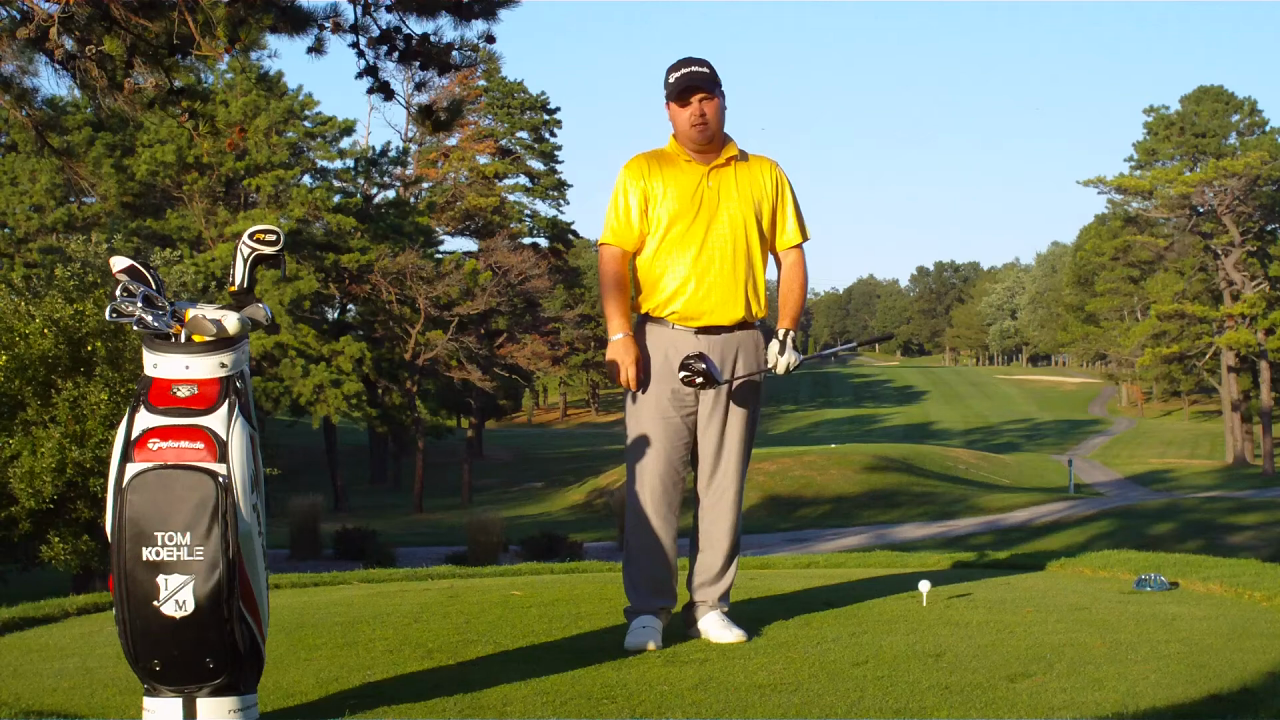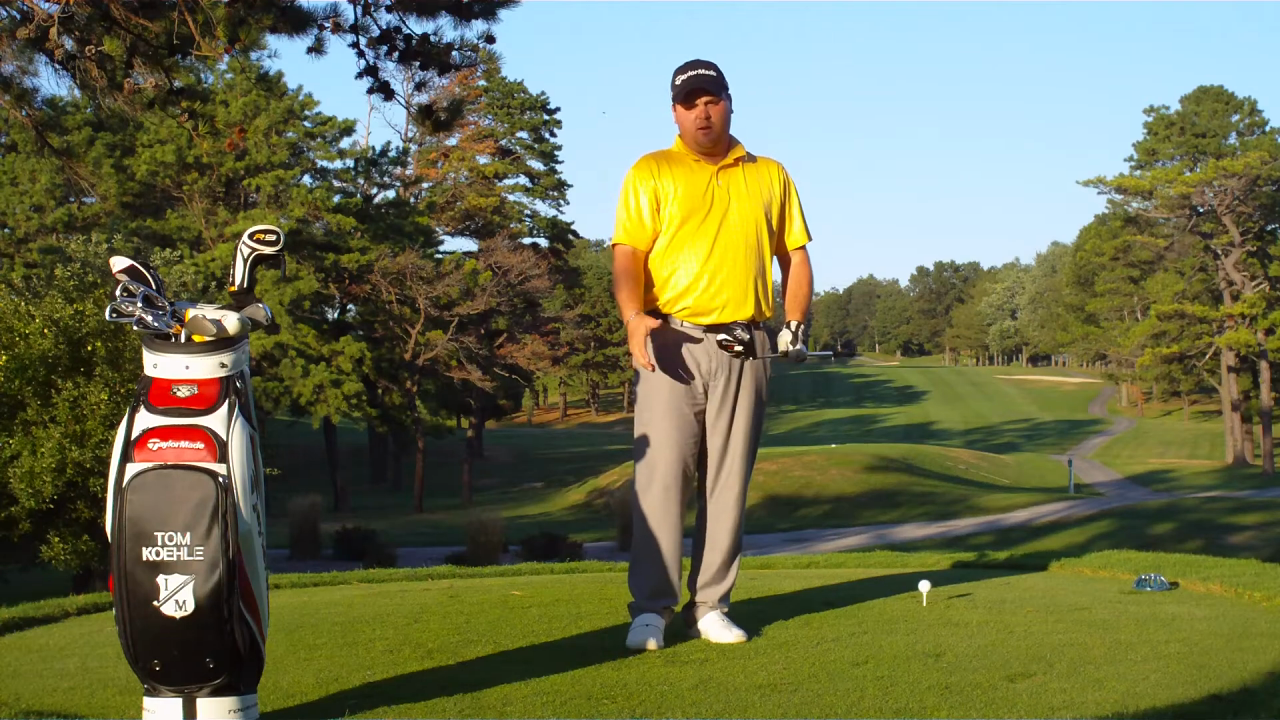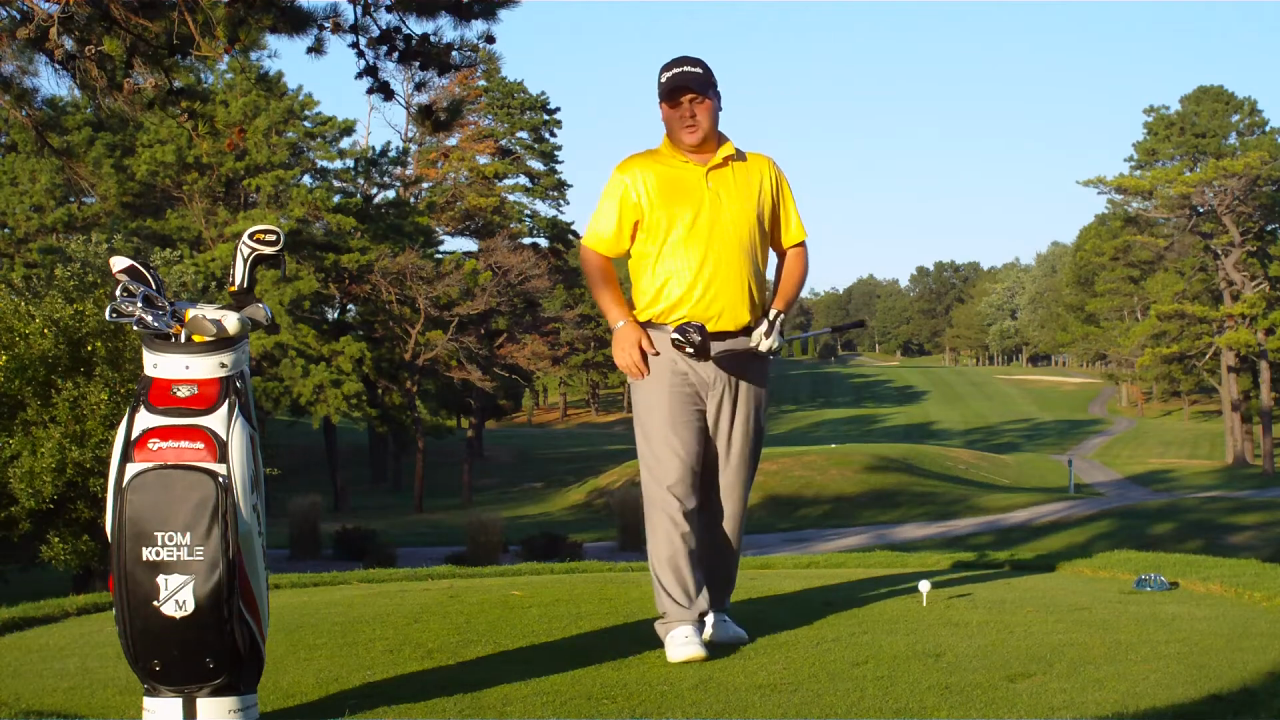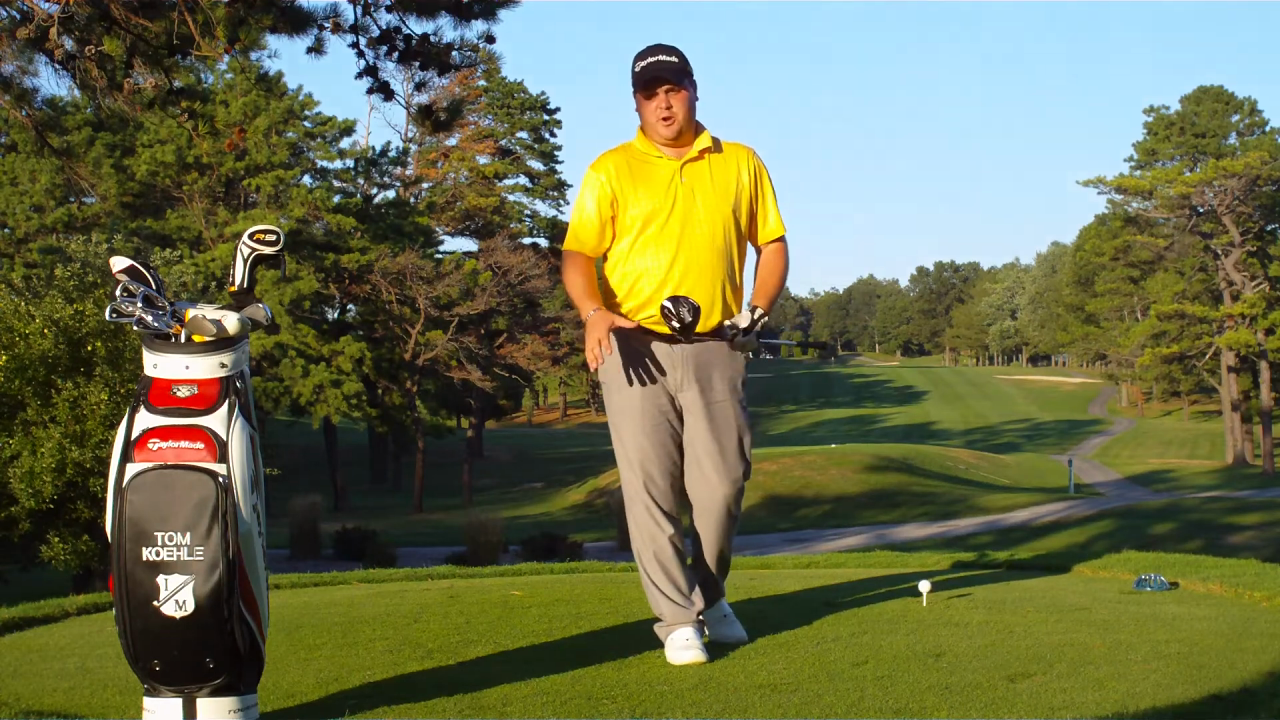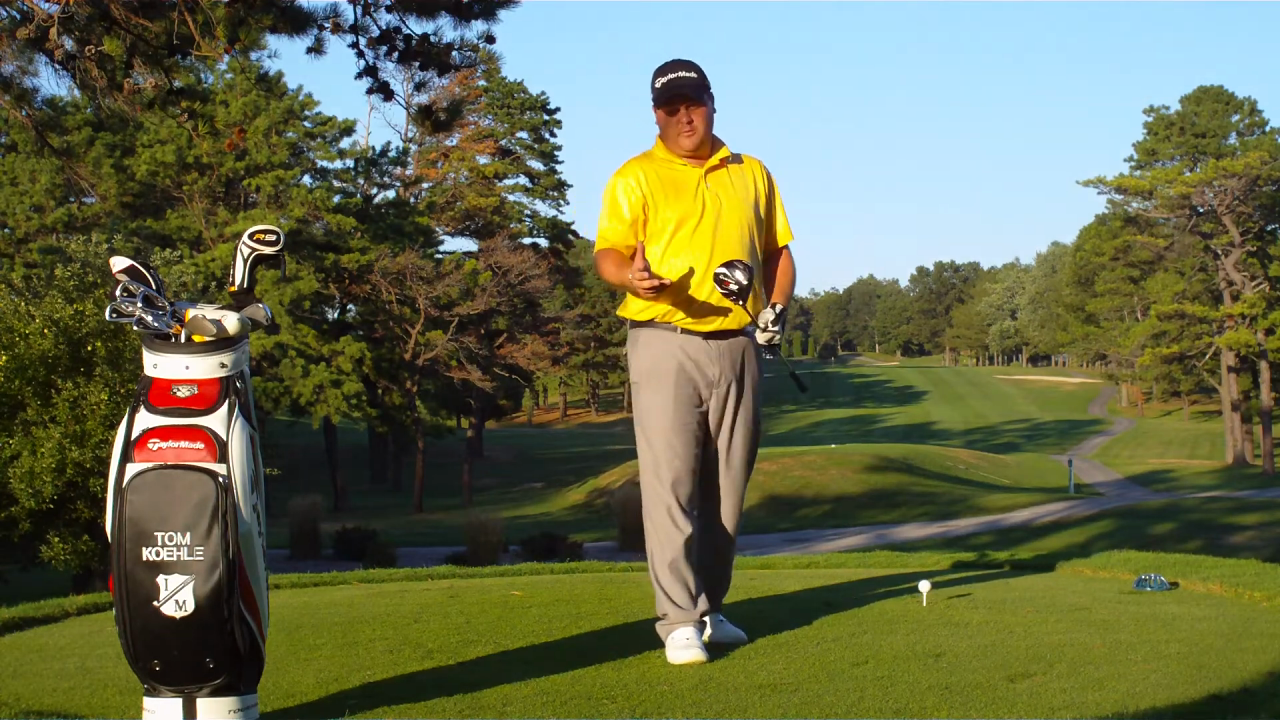
dt=1s
person 1, frame 1
left shoulder: (766, 175)
right shoulder: (643, 172)
left elbow: (791, 257)
right elbow: (614, 256)
left wrist: (786, 332)
right wrist: (620, 335)
left hip: (737, 346)
right hip: (661, 342)
left knee: (724, 481)
right knee: (654, 476)
left ankle: (710, 606)
right ankle: (649, 609)
person 1, frame 2
left shoulder: (770, 176)
right shoulder: (651, 171)
left elbow: (795, 257)
right elbow: (627, 251)
left wrist: (795, 325)
right wrist: (633, 315)
left hip: (744, 345)
right hip: (671, 340)
left knee: (728, 480)
right knee: (662, 470)
left ankle: (709, 605)
right ankle: (653, 606)
person 1, frame 3
left shoulder: (763, 173)
right shoulder: (635, 174)
left elbow: (793, 249)
right elbow: (594, 253)
left wrist: (776, 313)
right wrist: (620, 323)
left hip: (740, 351)
right hip: (663, 348)
left knee: (728, 488)
right knee: (671, 482)
left ankle: (714, 607)
right ankle: (681, 620)
person 1, frame 4
left shoulder: (741, 164)
right shoulder: (609, 170)
left elbow: (772, 244)
right elbow: (578, 253)
left wrist: (758, 311)
right wrist: (592, 311)
left hip: (714, 349)
right hip: (636, 348)
left knee: (721, 484)
right knee: (651, 489)
left ankle: (710, 597)
right ankle: (678, 620)
person 1, frame 5
left shoulder: (752, 174)
right shoulder: (635, 177)
left elbow: (777, 250)
right elbow: (607, 252)
left wrist: (777, 307)
right wrist: (633, 276)
left hip: (738, 347)
right hip: (666, 344)
left knee: (726, 486)
right knee: (670, 481)
left ankle: (709, 607)
right ankle: (679, 621)
